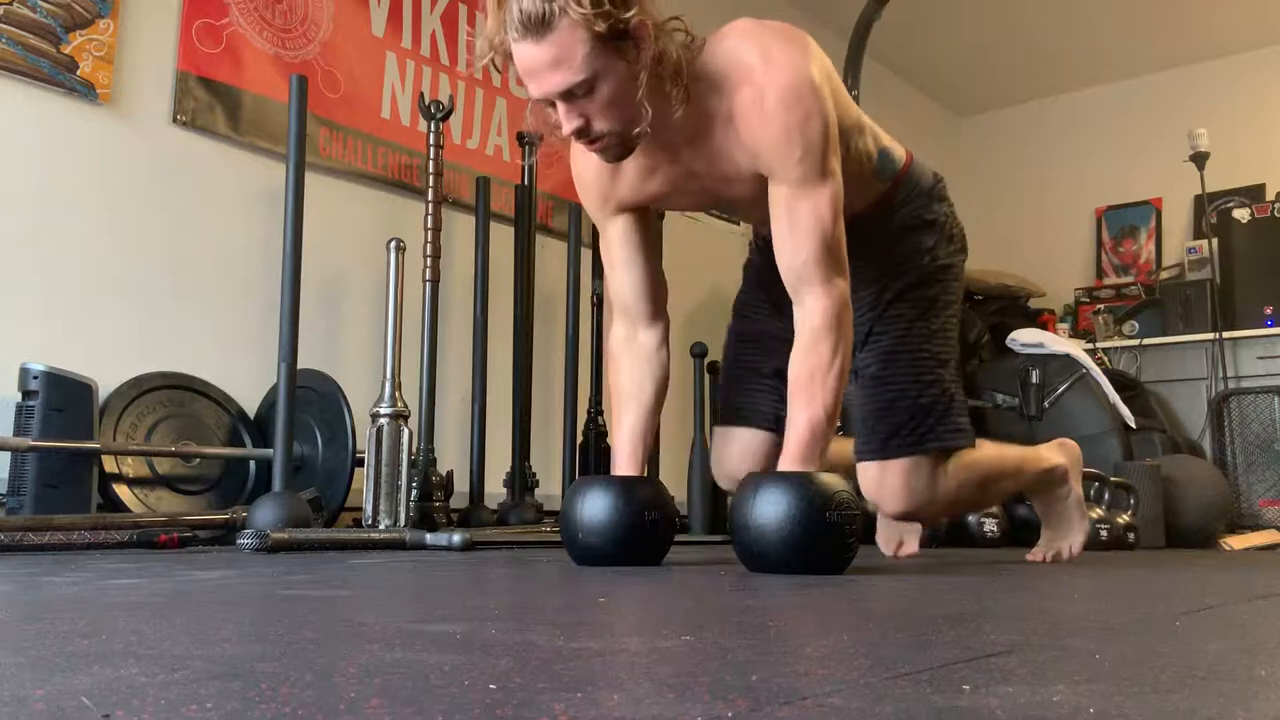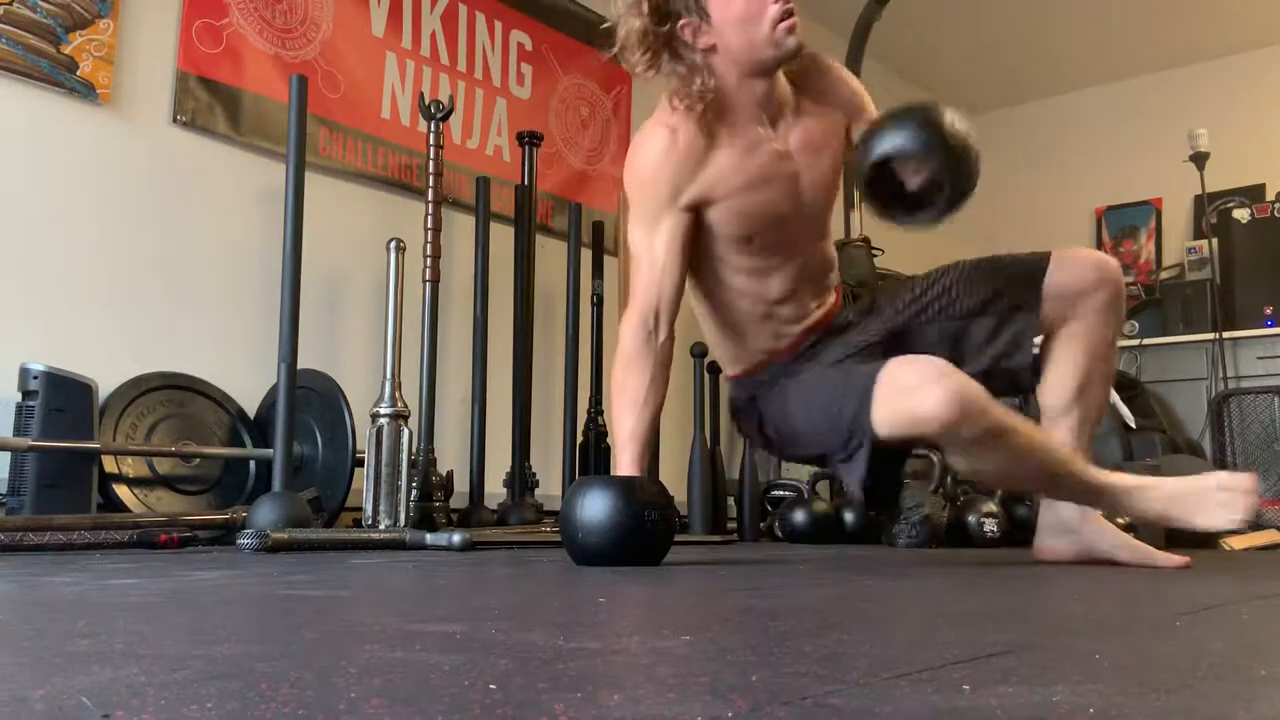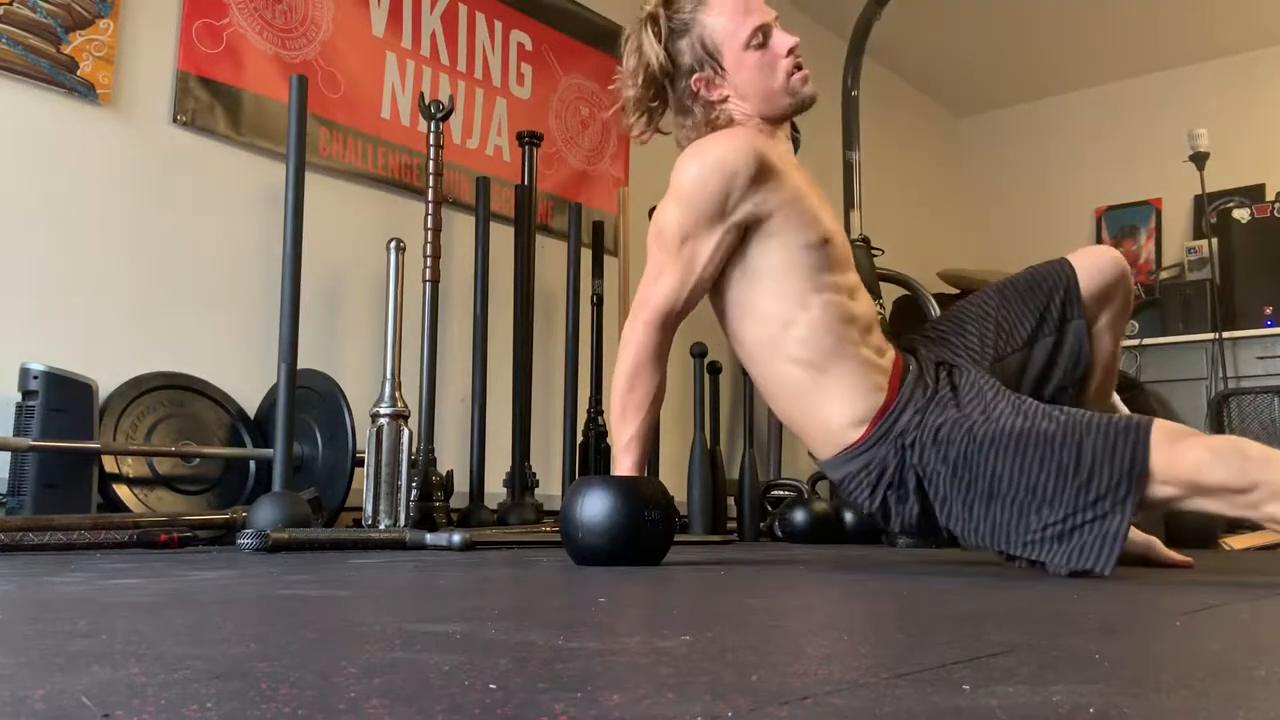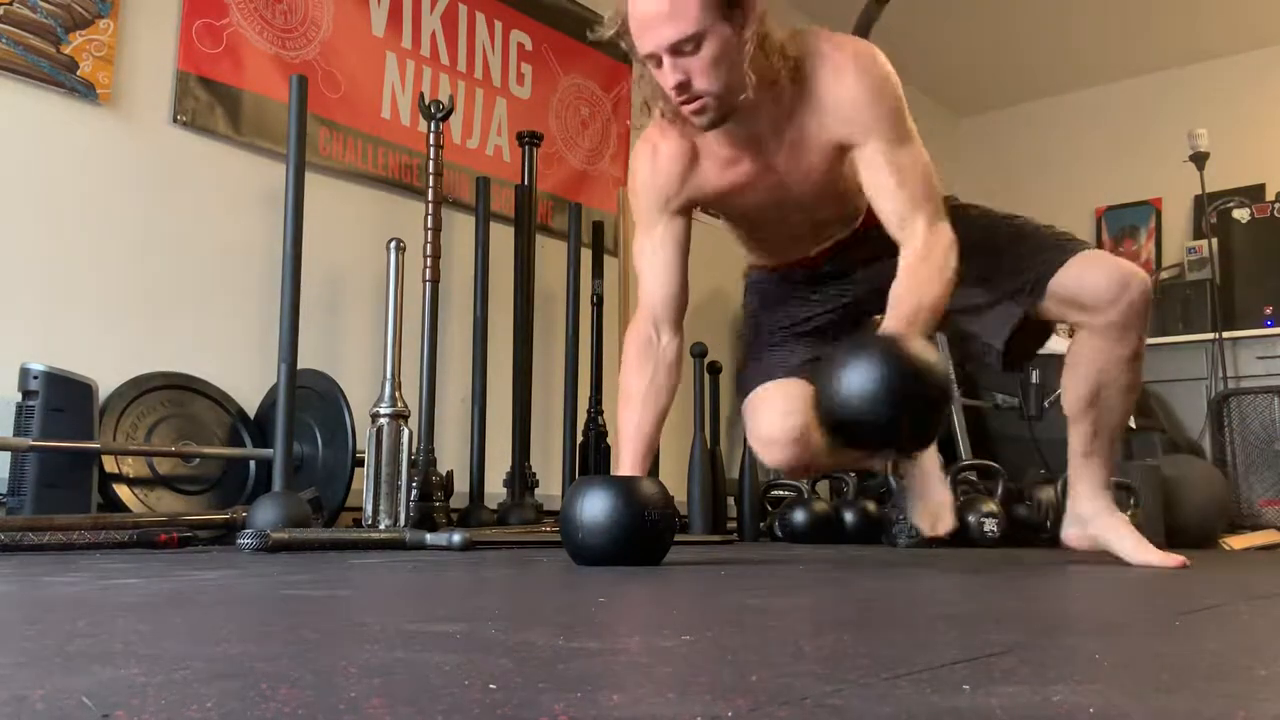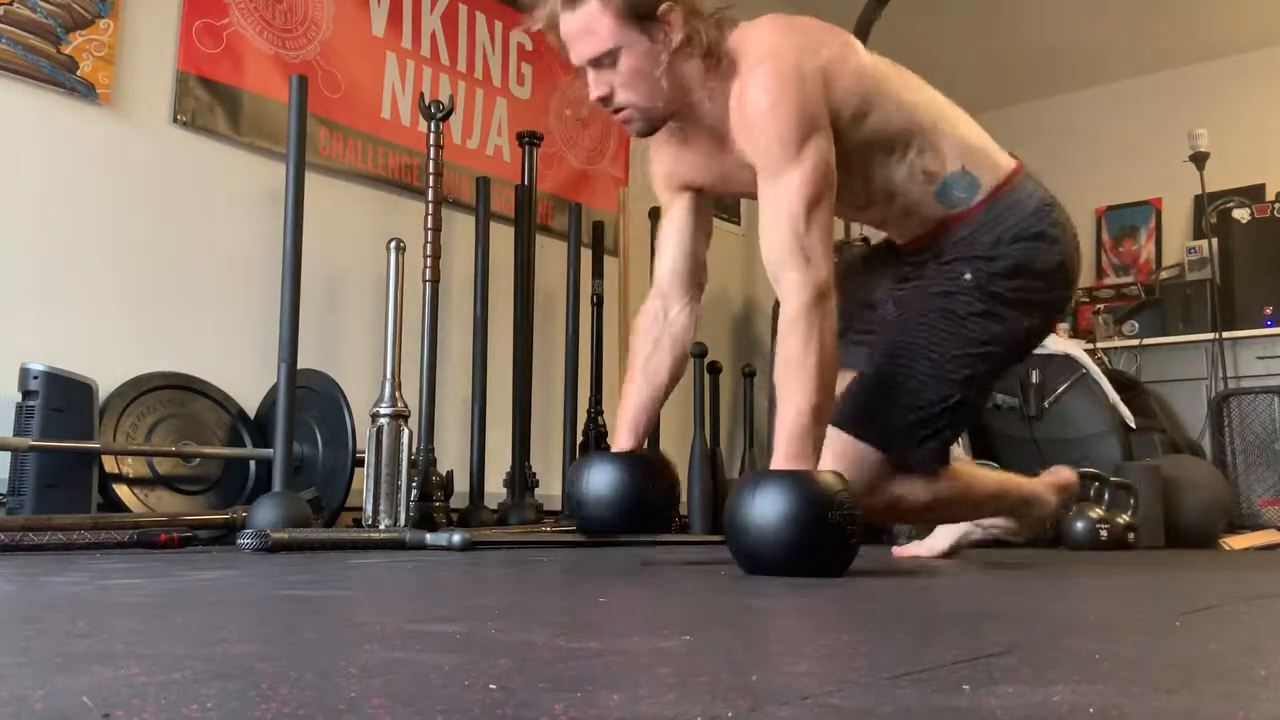
dt=1s
person 1, frame 1
left shoulder: (768, 85)
right shoulder: (599, 165)
left elbow: (822, 301)
right elbow: (637, 326)
left wrist: (796, 478)
left hip: (894, 222)
right hip: (784, 242)
left knee: (899, 489)
right knee: (738, 471)
left ankle: (1051, 471)
right ankle: (871, 451)
person 1, frame 2
left shoulder: (817, 84)
right shoulder: (674, 145)
left elbow: (923, 177)
right elbow: (648, 324)
left hip: (851, 328)
right hip: (781, 389)
left knee: (1091, 278)
right knee: (937, 395)
left ankle: (1066, 518)
right ankle: (1113, 492)
person 1, frame 3
left shoulder: (761, 158)
right shoulder: (726, 161)
right elbow: (650, 320)
right wrist: (626, 485)
left hip: (917, 378)
right hip: (904, 446)
left knee: (1103, 272)
right knee: (1210, 468)
left ankle: (1085, 512)
person 1, frame 4
left shoulder: (843, 75)
right shoulder: (662, 158)
left elbow: (929, 238)
right elbow: (656, 328)
left wrist: (899, 343)
right wrist: (627, 485)
left hip: (898, 229)
right hip: (793, 279)
left knee: (1119, 290)
right knee: (778, 442)
left ankle: (1088, 508)
right ankle: (902, 452)
person 1, frame 5
left shoulder: (771, 80)
right shoulder: (676, 145)
left elbow: (806, 290)
right elbow: (672, 305)
left wrist: (792, 475)
right wrist: (622, 448)
left hip: (1006, 242)
right hip: (959, 233)
left knee: (834, 477)
right knee: (813, 358)
left ankle: (1030, 497)
right ankle: (959, 496)
